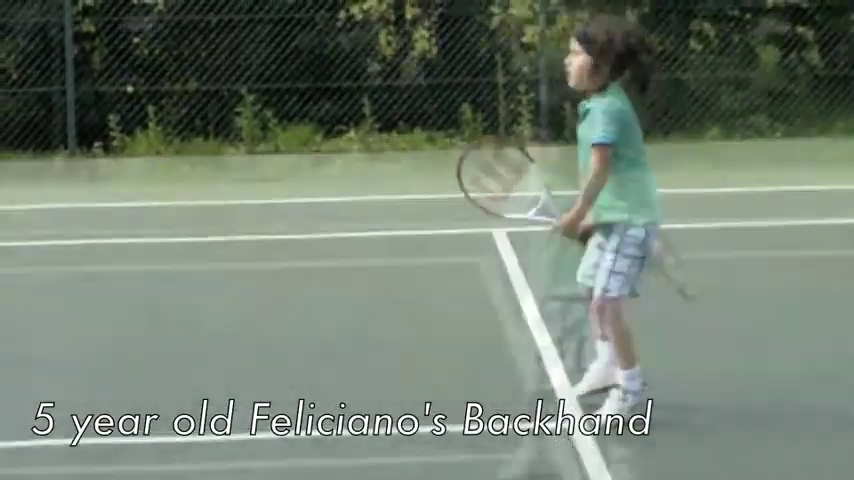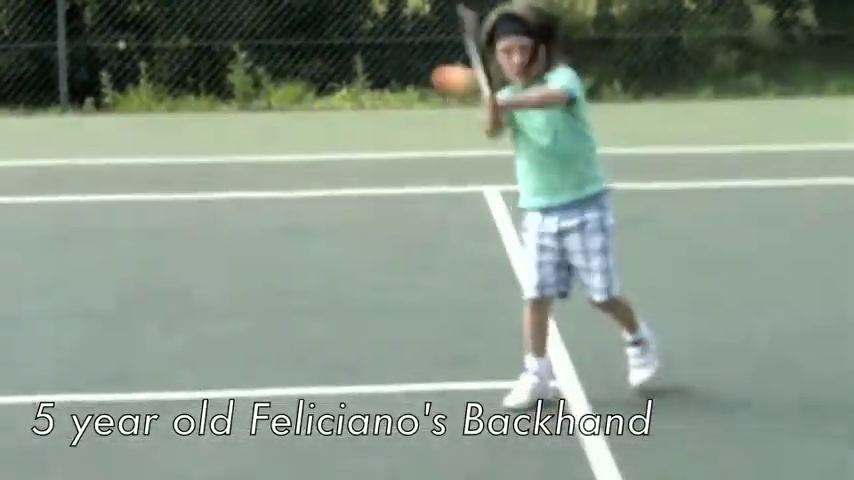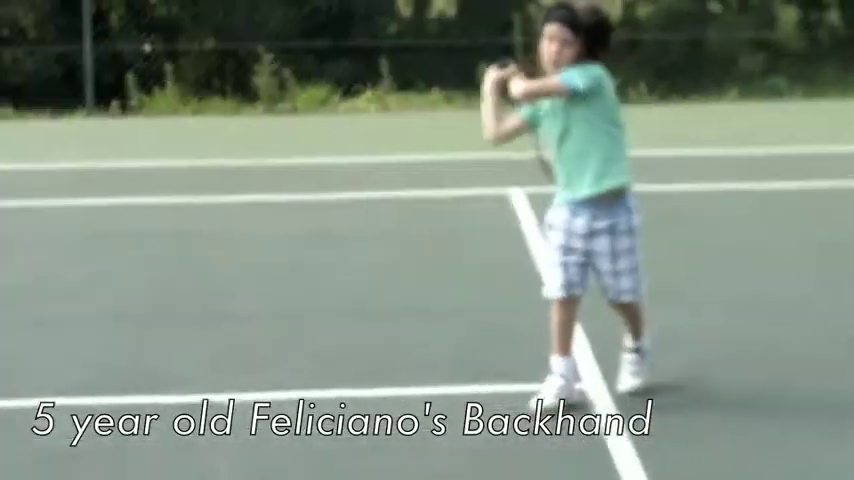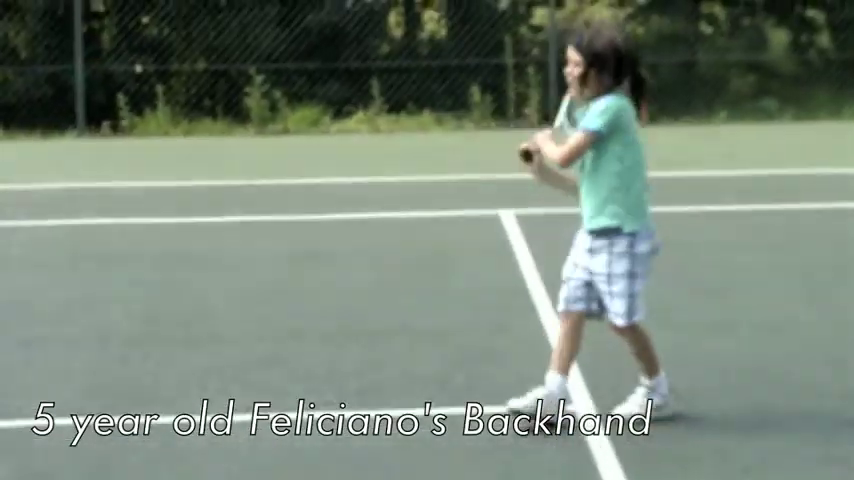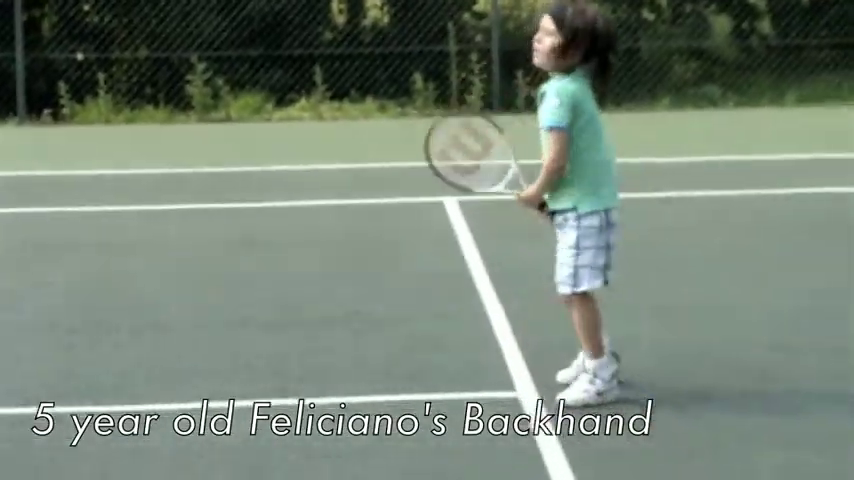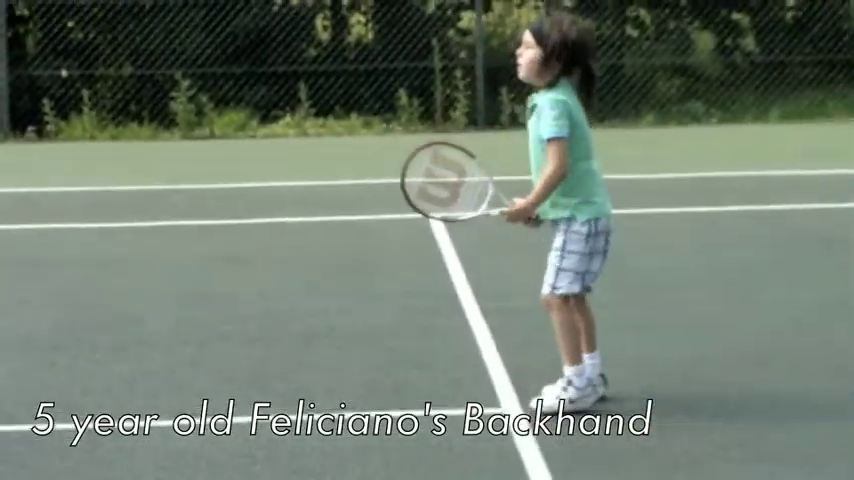
dt=0.3s
person 1, frame 1
left shoulder: (606, 109)
right shoulder: (600, 104)
left elbow: (599, 171)
left wrist: (577, 214)
right wrist: (587, 215)
left hip: (626, 221)
right hip: (611, 218)
left knee: (606, 299)
right knee: (594, 291)
left ankle: (629, 387)
right ankle: (609, 360)
person 1, frame 2
left shoulder: (562, 79)
right shoulder: (504, 99)
left elbow: (556, 96)
right elbow: (492, 128)
left wrist: (518, 98)
right wrist: (494, 107)
left hip: (584, 209)
right hip: (540, 214)
left knee: (602, 296)
right knee: (536, 298)
left ankle: (638, 340)
right ankle: (536, 374)
person 1, frame 3
left shoulder: (592, 77)
right shoulder: (544, 104)
left elbow: (525, 89)
right elbow: (495, 133)
left wrist: (510, 77)
right wrist: (491, 85)
left hip: (610, 209)
right hip: (568, 211)
left knee: (621, 297)
right knee: (563, 296)
left ankle: (636, 346)
right ankle: (562, 377)
person 1, frame 4
left shoulder: (610, 108)
right shoulder: (597, 111)
left elbow: (565, 158)
right elbow: (579, 182)
left wrist: (544, 143)
right wrist: (540, 156)
left hip: (620, 236)
right hip: (593, 233)
left knee: (624, 321)
right knee: (570, 312)
left ankle: (656, 391)
right ankle: (552, 393)
person 1, frame 5
left shoulder: (561, 92)
right shoulder: (572, 86)
left elbow: (556, 159)
left wrist: (535, 191)
right wrist: (547, 192)
left hip: (585, 209)
right hip: (573, 206)
left knee: (576, 292)
right knee: (573, 290)
left ankle: (601, 377)
right ankle: (599, 356)
person 1, frame 6
left shoulder: (553, 104)
right shoulder: (555, 98)
left elbow: (557, 166)
left wrist: (529, 204)
right wrist: (536, 204)
left hip: (578, 217)
right hip: (577, 214)
left knee: (558, 297)
right knee: (571, 297)
left ankle: (577, 384)
right ankle: (589, 373)
